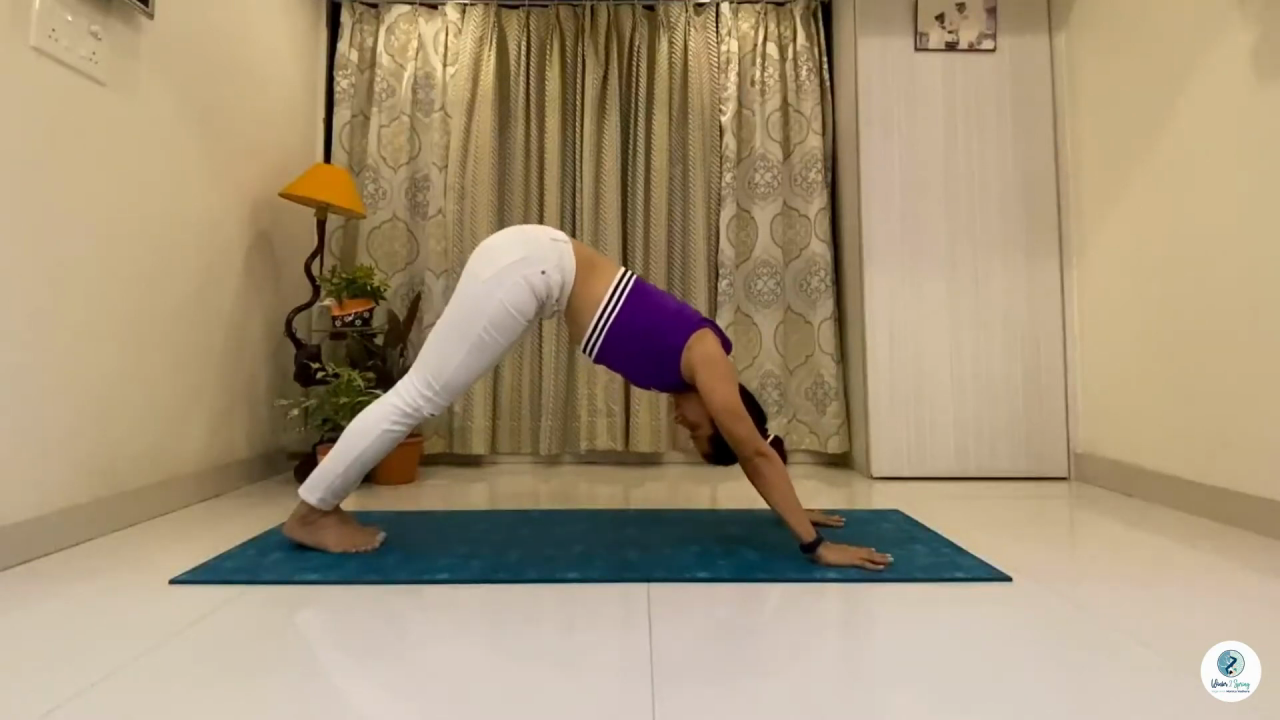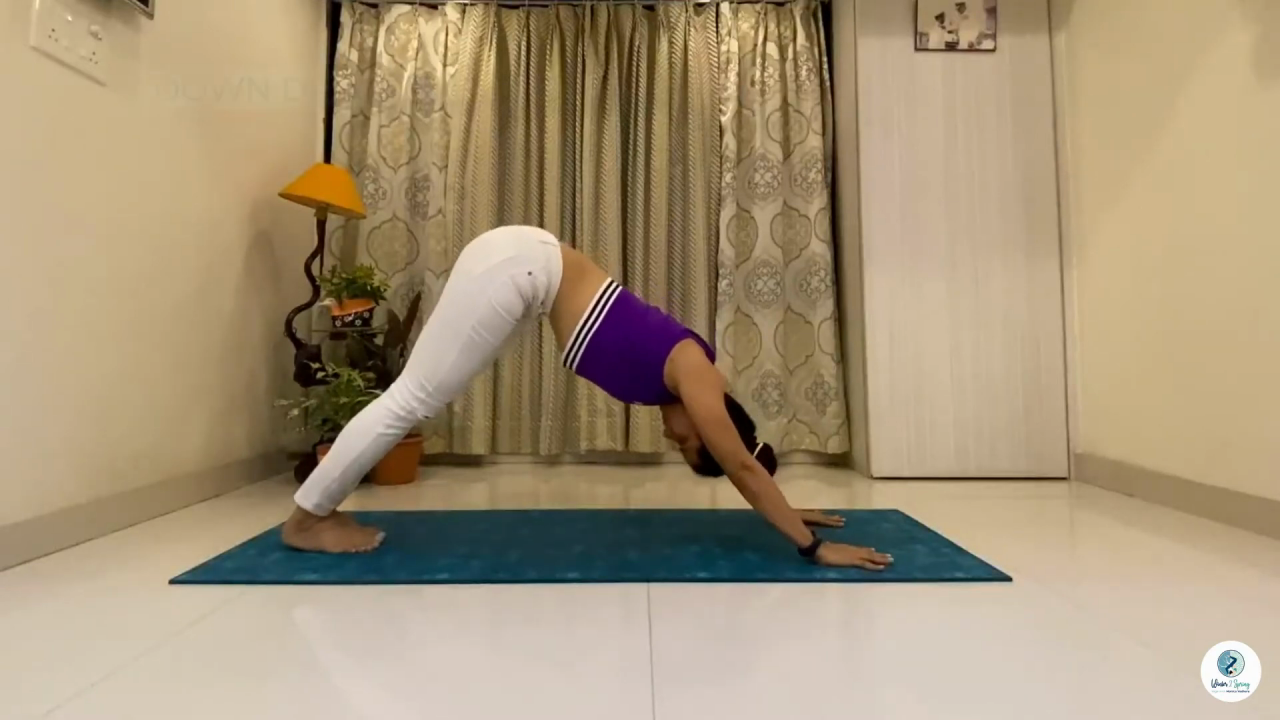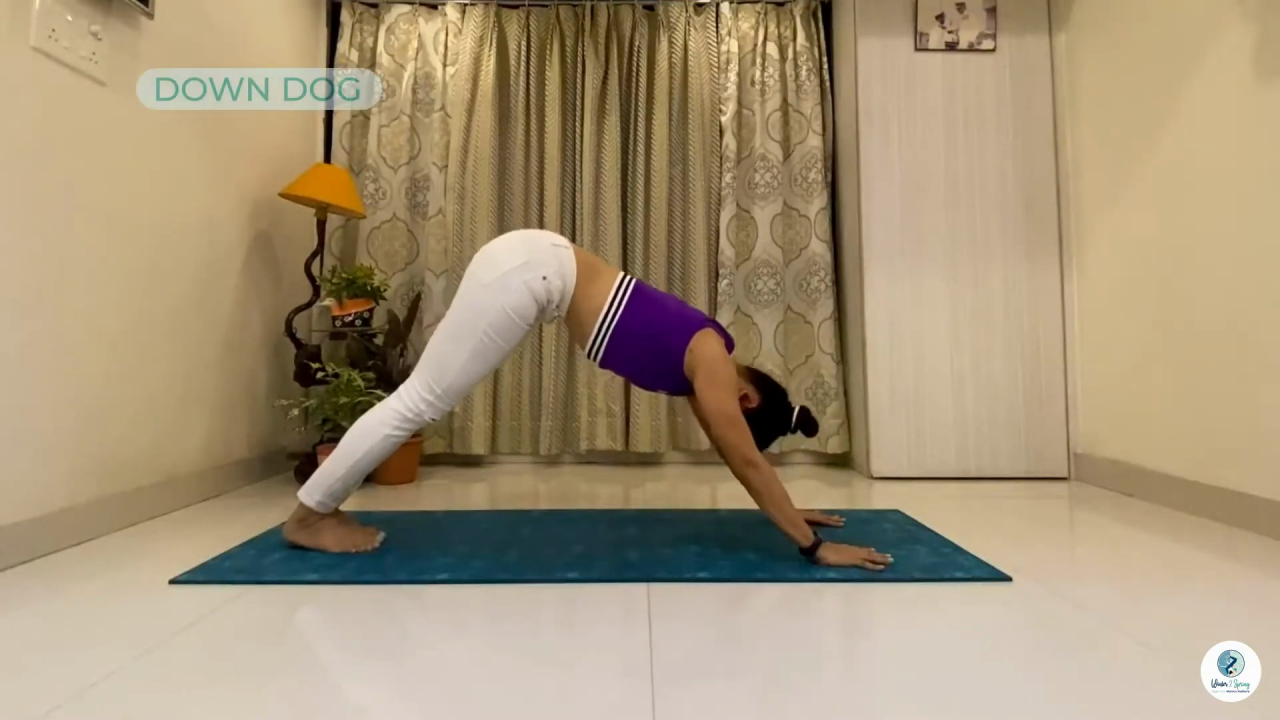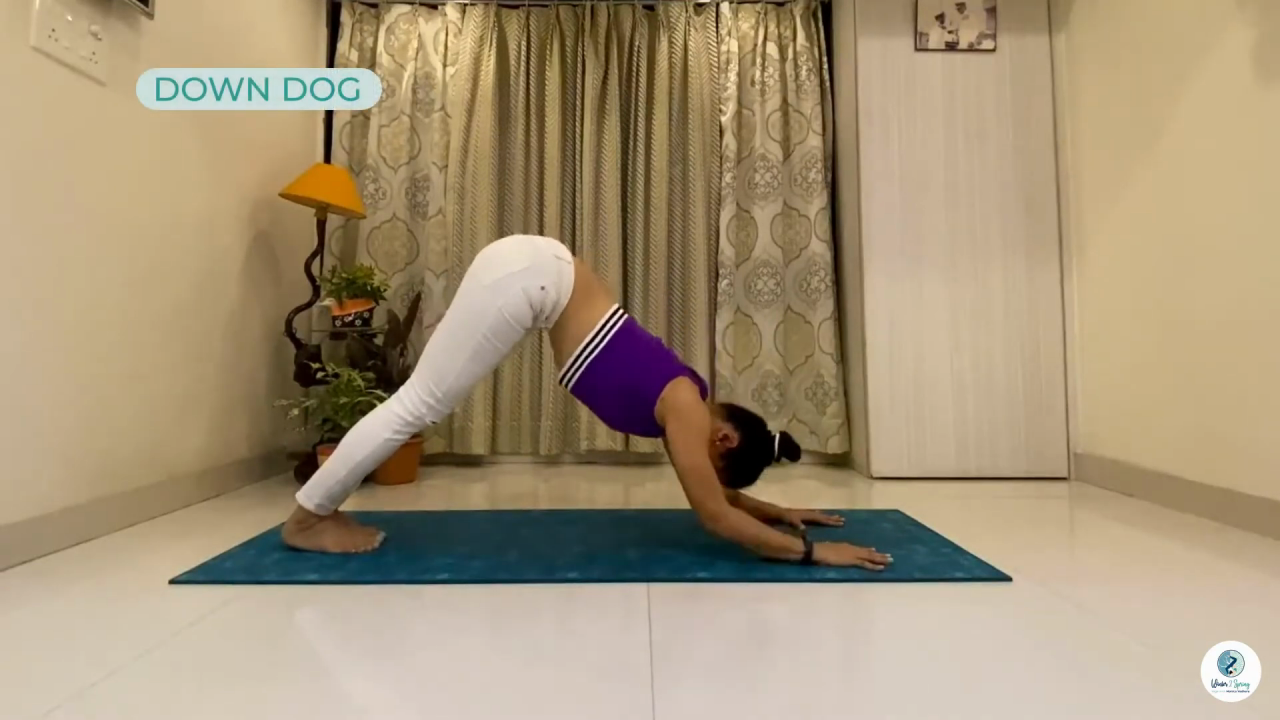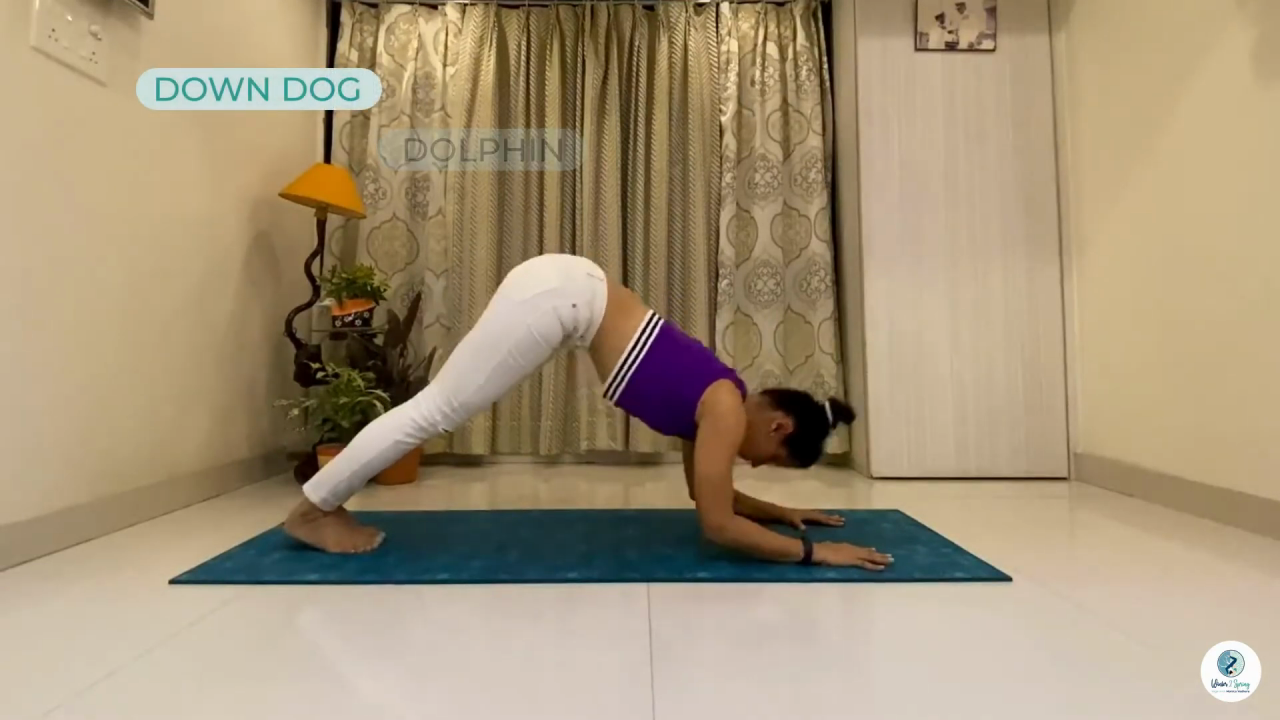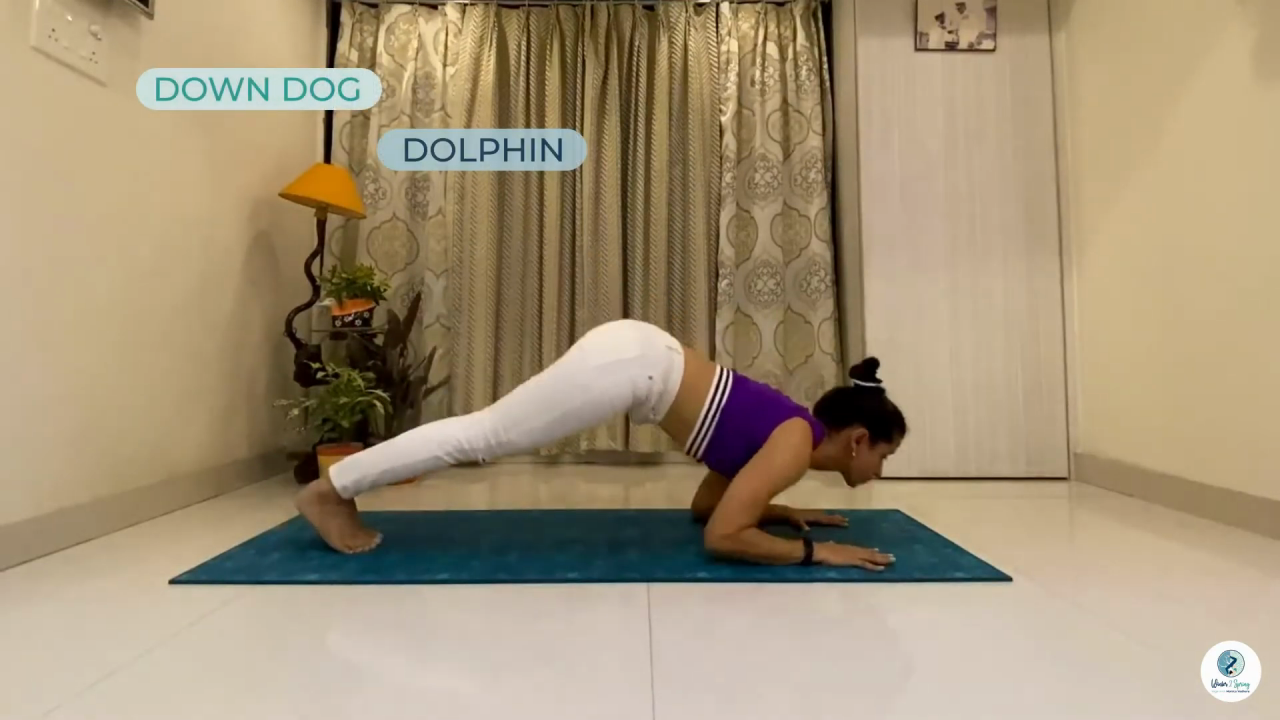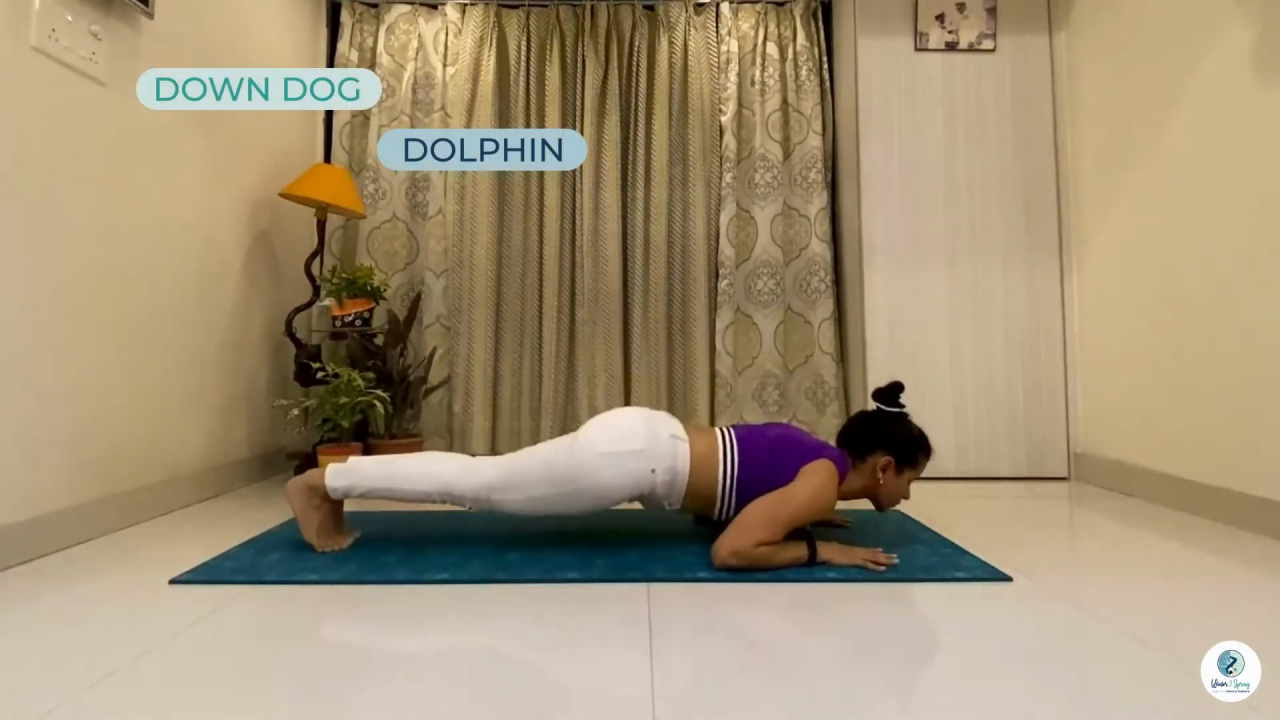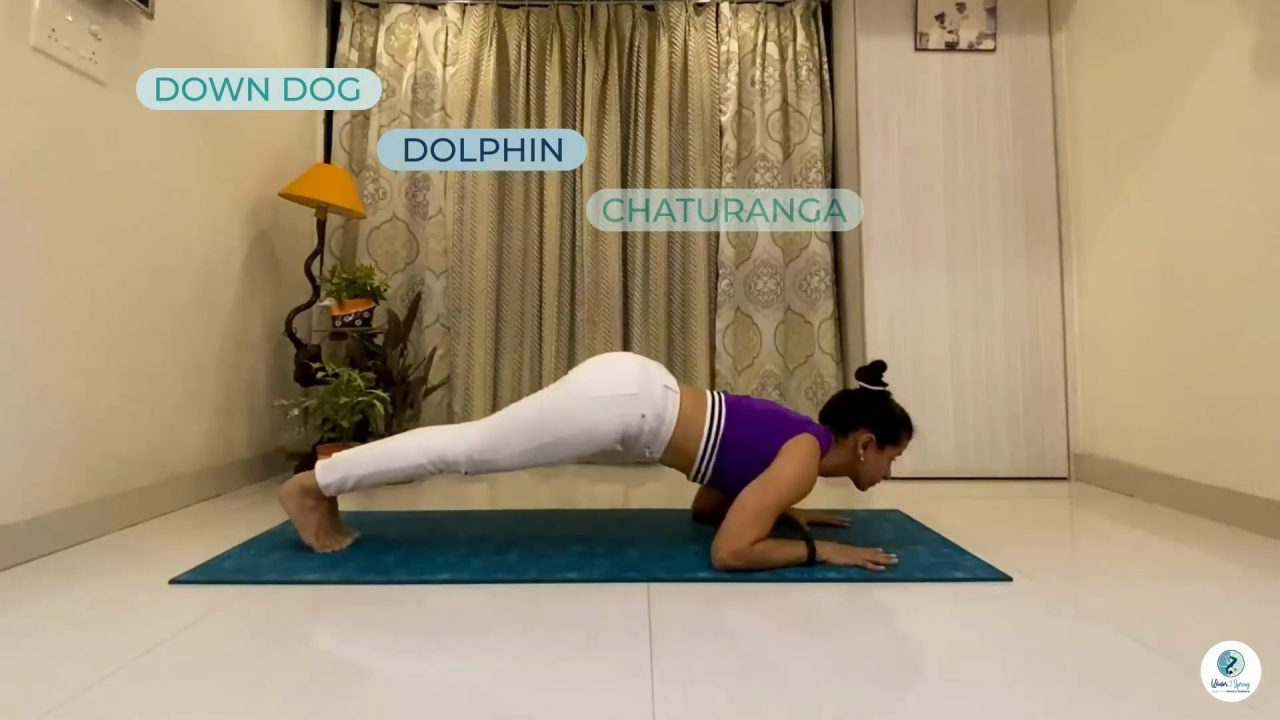
dt=0.4s
person 1, frame 1
left shoulder: (697, 360)
right shoulder: (706, 360)
left elbow: (755, 454)
right elbow: (758, 452)
left wrist: (794, 511)
right wrist: (815, 544)
left hip: (535, 261)
right hip: (530, 265)
left knee: (421, 395)
right knee: (422, 396)
left ankle: (325, 503)
right ankle: (310, 511)
person 1, frame 2
left shoulder: (686, 369)
right shoulder: (691, 373)
left elbow: (742, 467)
right elbow: (741, 466)
left wrist: (781, 511)
right wrist: (814, 547)
left hip: (525, 263)
right hip: (517, 267)
left knee: (413, 399)
right knee: (412, 400)
left ankle: (322, 506)
right ankle: (306, 518)
person 1, frame 3
left shoulder: (702, 361)
right shoulder: (710, 361)
left elbow: (740, 459)
right elbow: (745, 460)
left wrist: (788, 512)
right wrist: (814, 545)
left hip: (537, 265)
right hip: (528, 269)
left knee: (422, 399)
right knee: (422, 400)
left ankle: (324, 505)
right ankle: (308, 514)
person 1, frame 4
left shoulder: (682, 404)
right shoulder: (684, 410)
left elbow: (714, 491)
right elbow: (716, 517)
left wrist: (776, 510)
right wrist: (812, 551)
left hip: (537, 268)
right hip: (527, 275)
left knee: (421, 404)
right knee: (421, 404)
left ankle: (322, 506)
right ankle: (308, 516)
person 1, frame 5
left shoulder: (716, 401)
right shoulder: (728, 407)
left elbow: (707, 490)
right elbow: (718, 526)
left wrist: (778, 511)
right wrist: (810, 550)
left hip: (569, 288)
right hip: (559, 293)
left knee: (442, 407)
right knee: (441, 407)
left ankle: (327, 504)
right ankle: (313, 508)
person 1, frame 6
left shoulder: (785, 432)
right shoulder: (798, 444)
left elbow: (706, 504)
right elbow: (723, 537)
left wrist: (787, 513)
right wrist: (814, 550)
left hip: (634, 351)
right hip: (630, 361)
left knee: (483, 433)
right knee: (483, 436)
left ankle: (342, 488)
right ankle: (331, 489)
person 1, frame 7
left shoulder: (810, 456)
right shoulder: (824, 484)
left elbow: (732, 509)
right elbow: (732, 551)
left wrist: (799, 520)
right wrist: (819, 549)
left hip: (644, 434)
right hip: (637, 454)
left knee: (480, 478)
right knee: (478, 484)
left ankle: (334, 483)
right ankle: (323, 483)
person 1, frame 8
left shoulder: (796, 437)
right shoulder: (807, 457)
left elbow: (709, 505)
right elbow: (731, 552)
left wrist: (786, 511)
right wrist: (818, 551)
left hip: (630, 384)
right hip: (624, 397)
left knee: (469, 447)
right knee: (468, 451)
left ankle: (327, 484)
right ankle: (314, 485)
